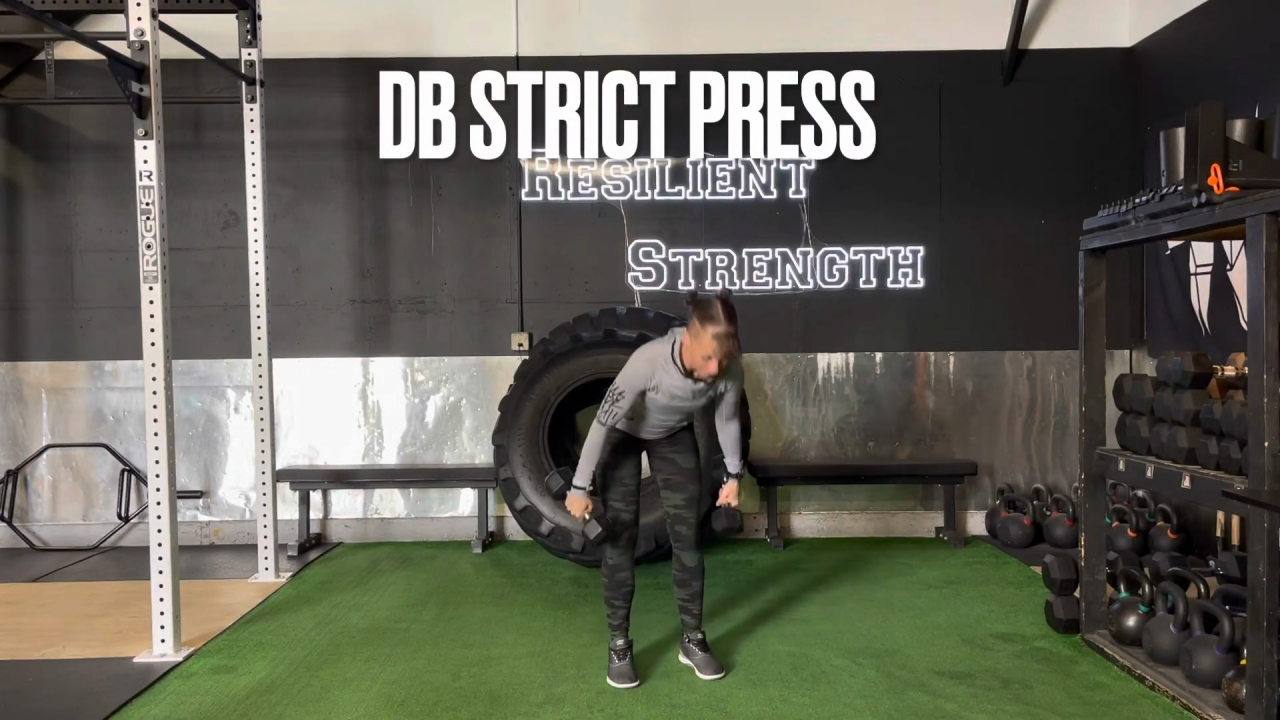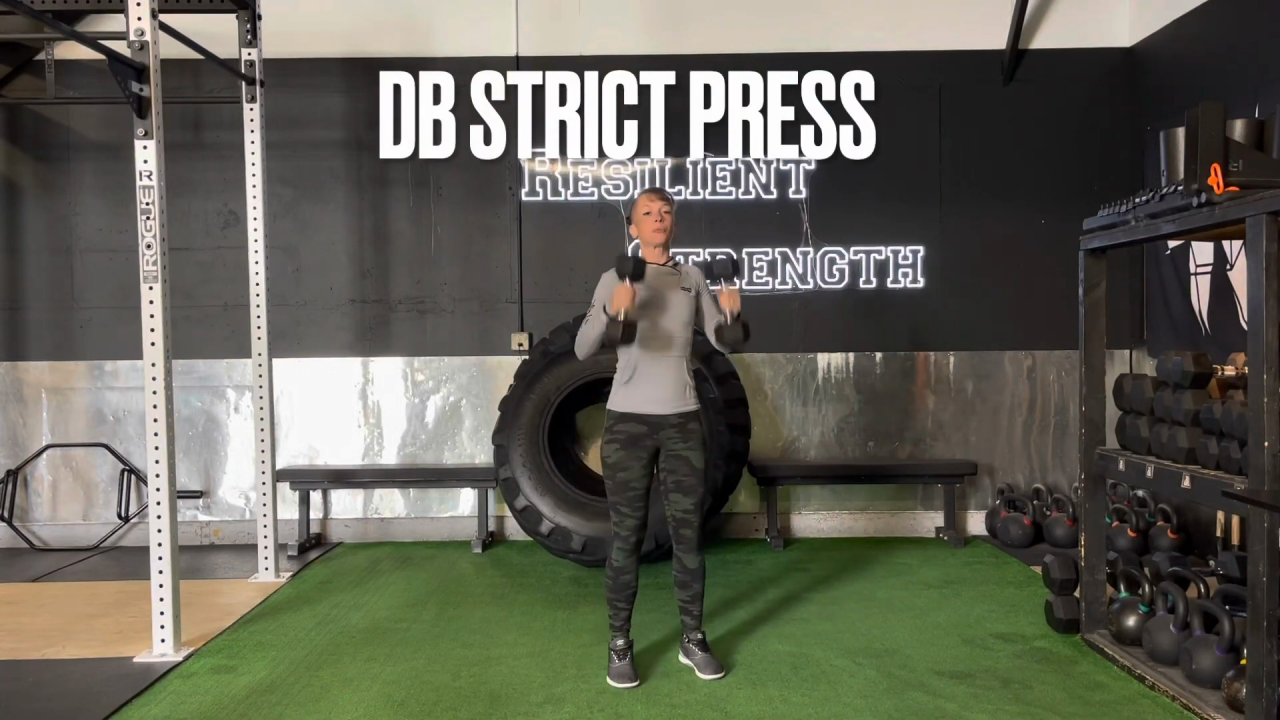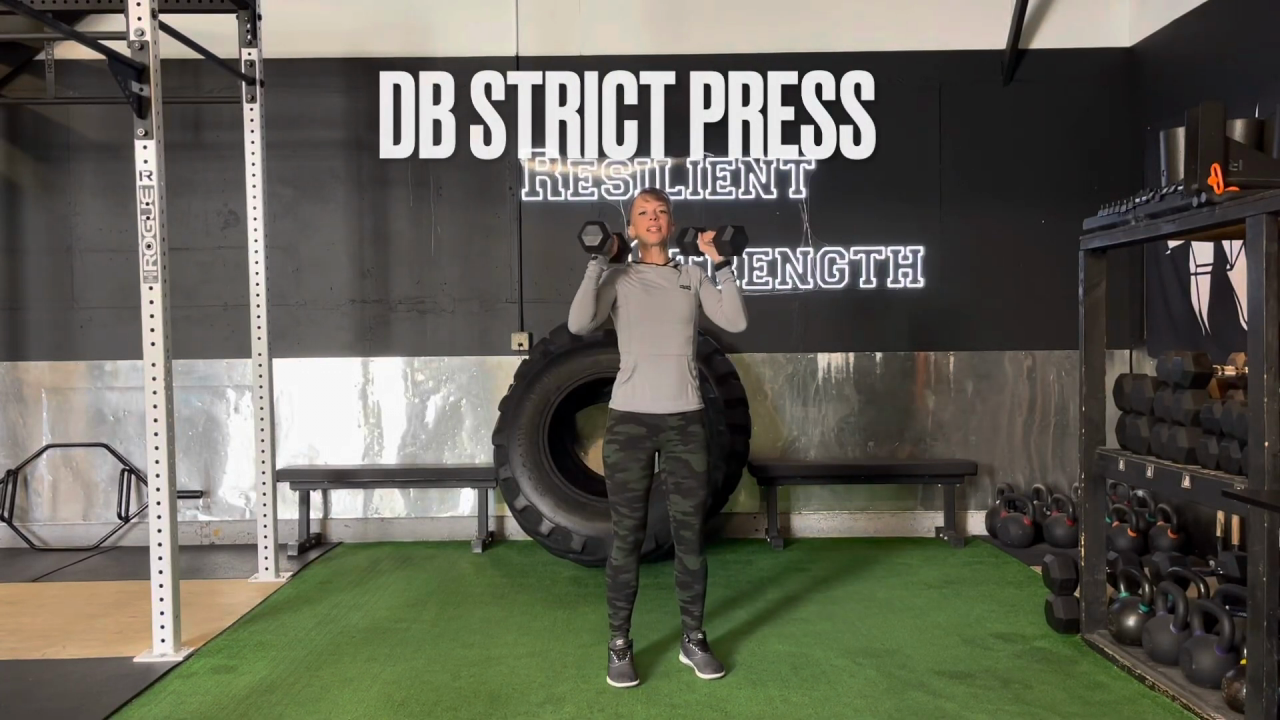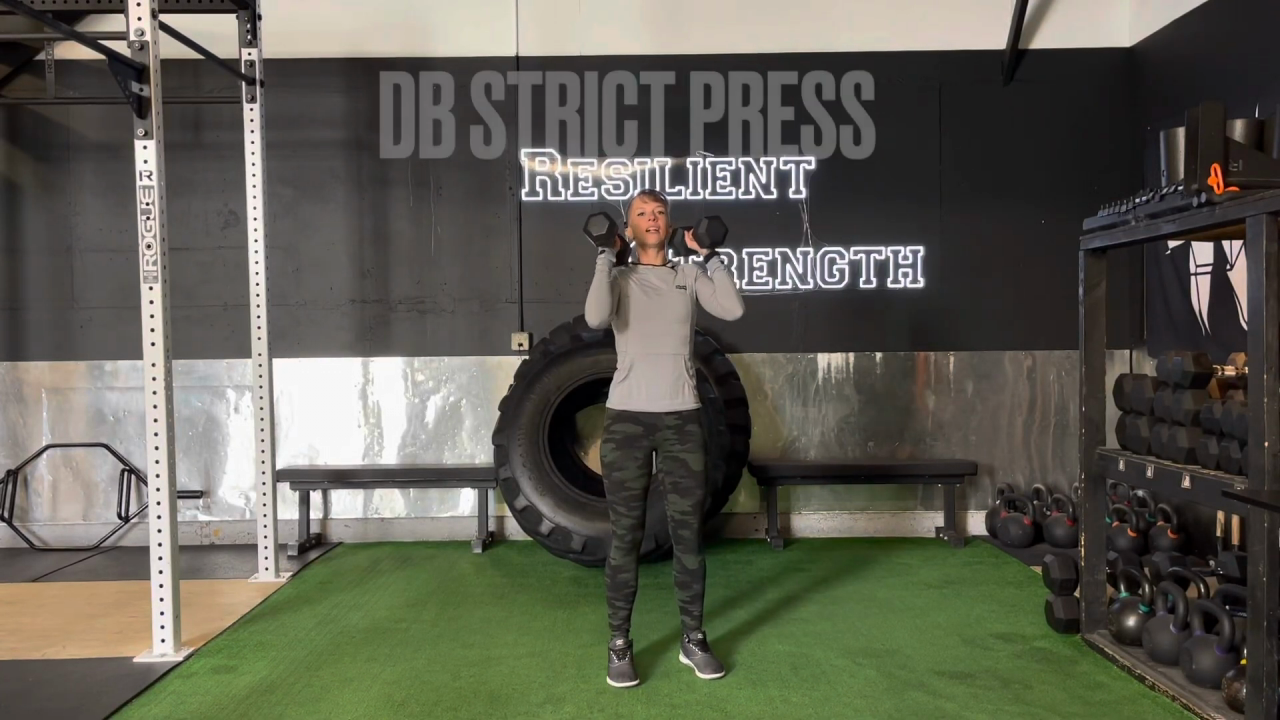
dt=0.5s
person 1, frame 1
left shoulder: (727, 369)
right shoulder: (650, 360)
left elbow: (728, 420)
right elbow: (603, 422)
left wrist: (733, 475)
right wrist: (580, 486)
left hip: (675, 437)
right hip: (625, 434)
left knee: (687, 533)
right knee: (620, 534)
left ankle: (693, 639)
right ankle: (619, 646)
person 1, frame 2
left shoulder: (693, 277)
right shoulder: (617, 278)
left elbow: (719, 339)
right elbow: (583, 348)
left wrist: (730, 314)
right wrist: (610, 312)
left hip: (683, 422)
right hip: (628, 422)
left knee: (688, 533)
right knee: (627, 536)
left ankle: (693, 639)
right ankle: (619, 645)
person 1, frame 3
left shoulder: (694, 277)
right shoulder: (618, 279)
left elbow: (735, 322)
right elbow: (579, 324)
left wrist: (720, 262)
right wrist: (598, 262)
left hip: (686, 420)
right hip: (630, 420)
left knee: (690, 533)
right knee: (627, 535)
left ankle: (694, 639)
right ankle: (620, 644)
person 1, frame 4
left shoulder: (690, 275)
right shoulder: (619, 278)
left elbow: (733, 309)
right elbow: (596, 317)
left wrist: (708, 253)
right wrist: (606, 255)
left hip: (681, 419)
right hip: (626, 419)
left knee: (688, 533)
right knee: (625, 535)
left ankle: (693, 639)
right ankle: (619, 644)
